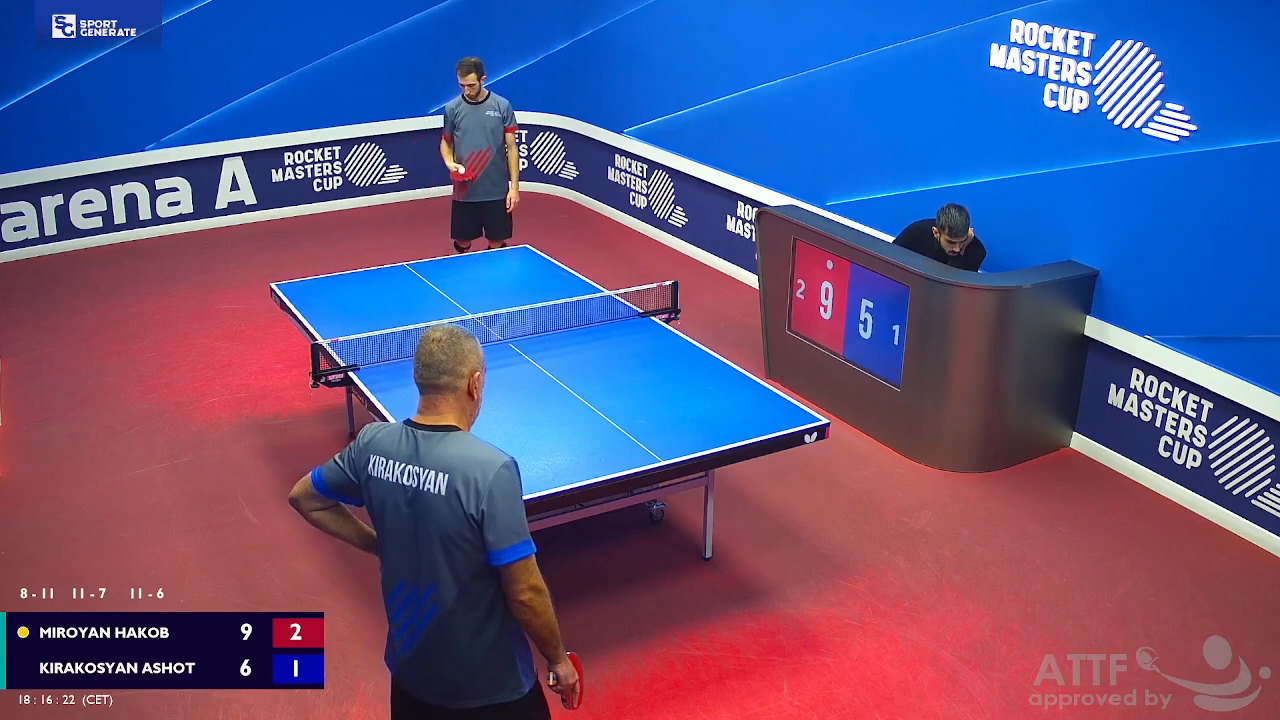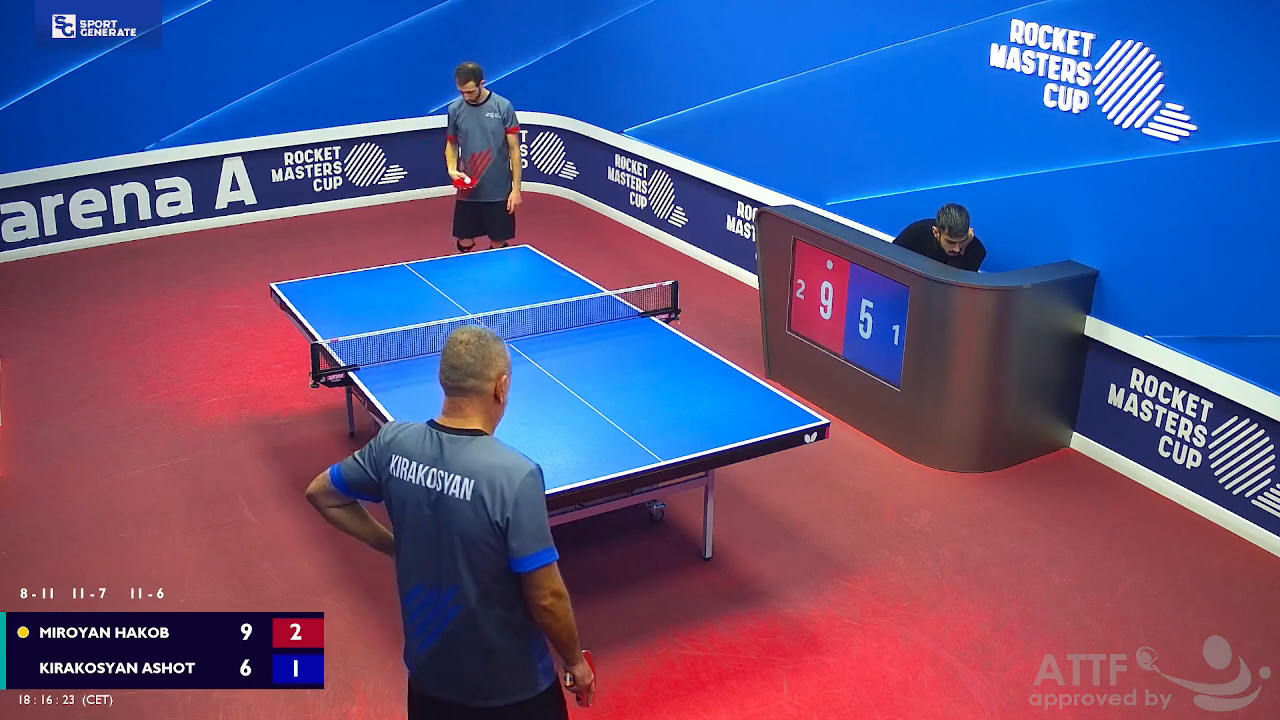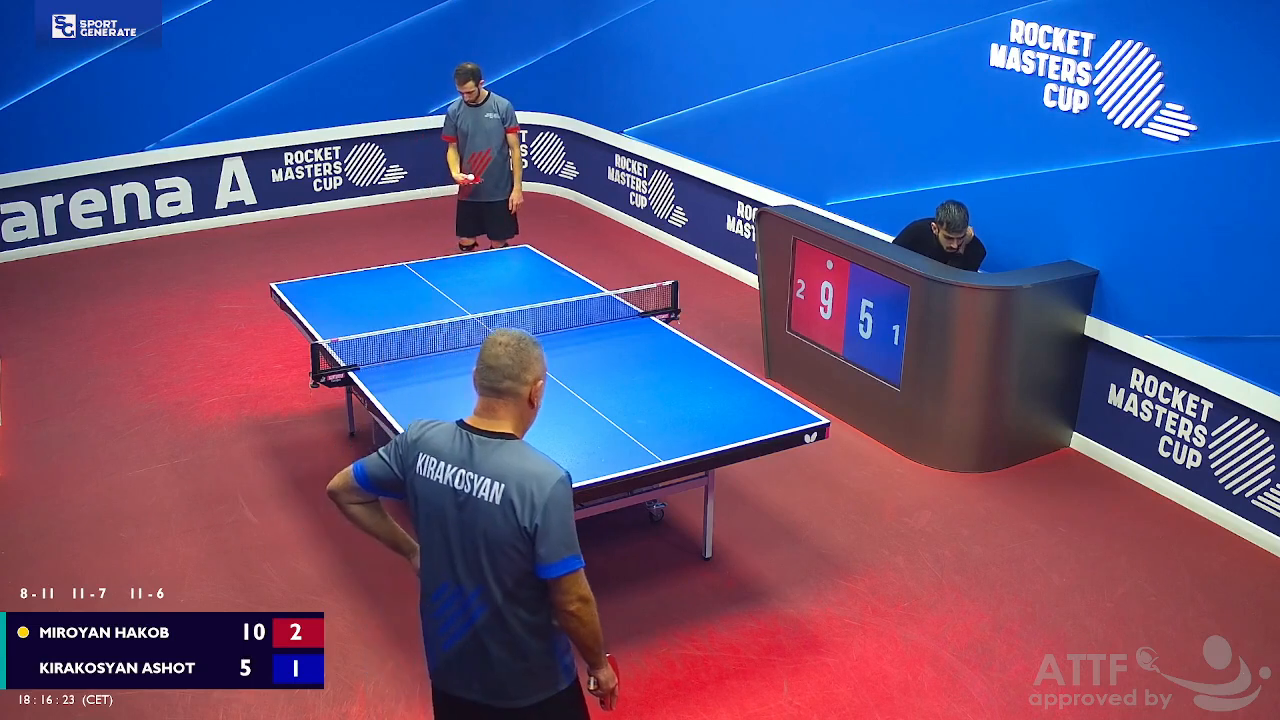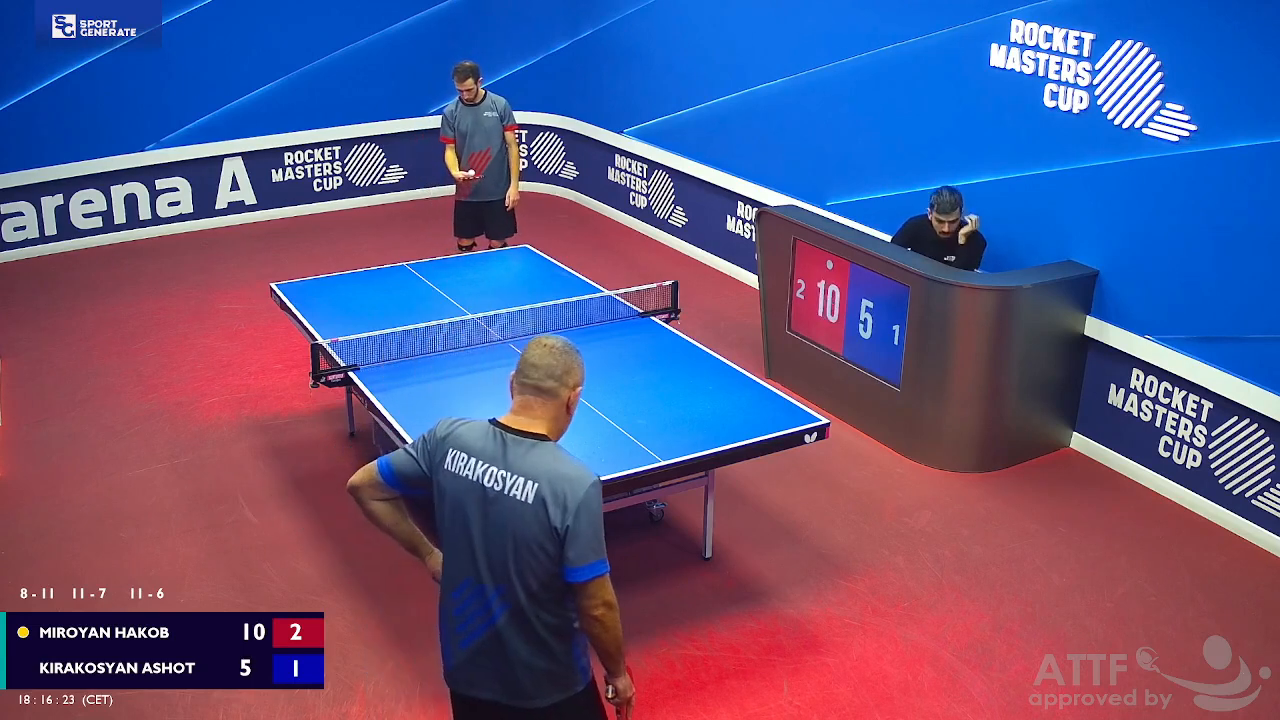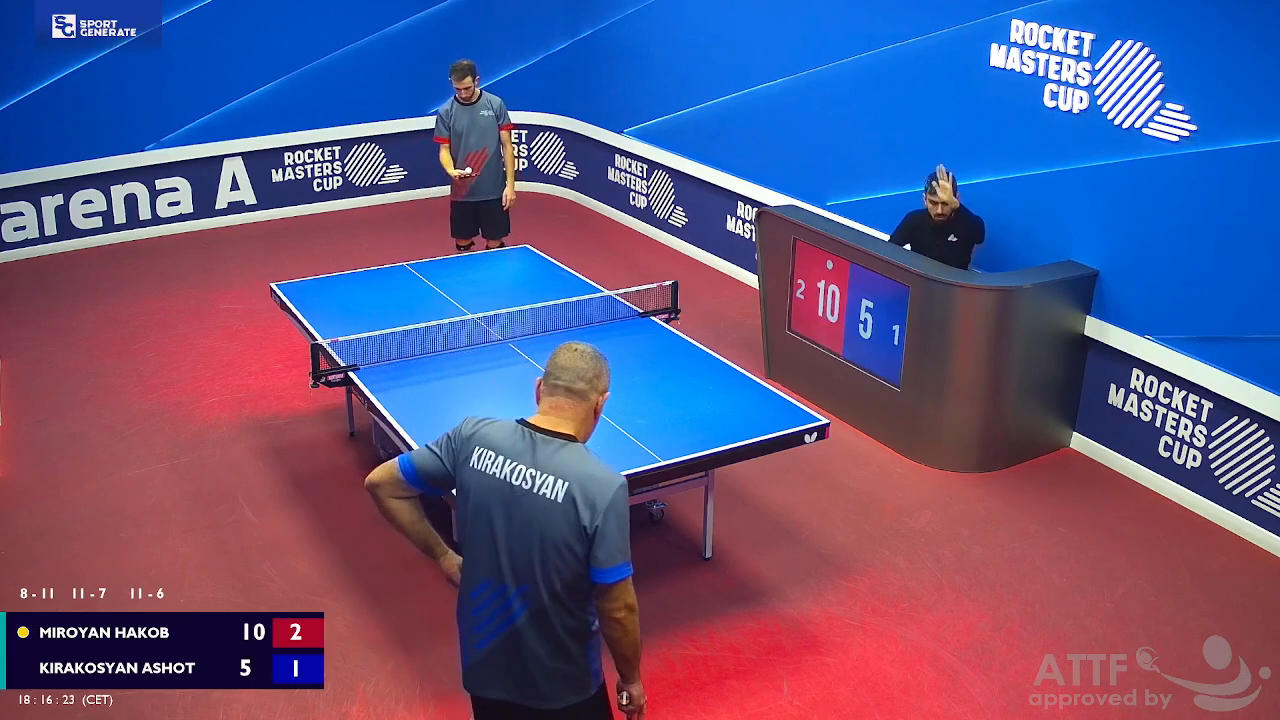
dt=0.2s
person 1, frame 1
left shoulder: (373, 443)
right shoulder: (490, 470)
left elbow: (305, 498)
right elbow: (525, 592)
right wrist: (557, 658)
left hip: (410, 667)
right hip: (491, 685)
person 1, frame 2
left shoulder: (394, 442)
right shoulder: (514, 476)
left elbow: (322, 495)
right elbow: (546, 597)
right wrist: (574, 660)
left hip: (428, 667)
right hip: (511, 683)
person 1, frame 3
left shoulder: (420, 440)
right shoulder: (544, 482)
left elbow: (343, 491)
right elbow: (572, 602)
right wrist: (599, 664)
left hip: (449, 666)
right hip: (532, 682)
person 1, frame 4
left shoulder: (449, 438)
right shoulder: (575, 484)
left elbow: (363, 486)
right elbow: (596, 607)
left wrist: (427, 554)
right wrist: (618, 672)
left hip: (465, 663)
right hip: (548, 682)
person 1, frame 5
left shoulder: (474, 436)
right shoulder: (602, 487)
left elbow: (382, 484)
right elbow: (618, 608)
left wrist: (441, 555)
right wrist: (631, 678)
left hip: (482, 656)
right hip: (562, 679)
person 2, frame 1
left shoulder: (502, 106)
right shoulder: (452, 108)
left elbow: (511, 148)
right elbow: (445, 143)
left wrist: (514, 186)
right wrist: (450, 163)
left hip: (496, 192)
right hip: (464, 193)
left knee: (497, 246)
right knee: (462, 246)
person 2, frame 2
left shoulder: (503, 107)
right shoulder: (455, 109)
left elbow: (514, 149)
left wrist: (516, 188)
right wrist: (451, 169)
left hip: (498, 192)
right hip: (467, 192)
left knee: (498, 246)
right knee: (464, 245)
person 2, frame 3
left shoulder: (503, 107)
right shoulder: (453, 111)
left elbow: (515, 149)
right elbow: (452, 148)
left wrist: (517, 187)
right wrist: (455, 173)
left hip: (499, 192)
right hip: (468, 192)
left knee: (499, 246)
right knee: (466, 244)
person 2, frame 4
left shoulder: (500, 105)
right shoulder: (450, 112)
left elbow: (512, 146)
right elbow: (450, 149)
left wrist: (514, 185)
right wrist: (455, 172)
left hip: (497, 191)
right hip: (466, 193)
left knee: (497, 245)
right knee: (465, 245)
person 2, frame 5
left shoulder: (495, 105)
right shoulder: (446, 112)
left elbow: (507, 146)
right elbow: (444, 149)
left wrist: (510, 184)
right wrist: (451, 171)
left hip: (493, 191)
right hip: (462, 193)
left knee: (495, 245)
right knee: (463, 245)
